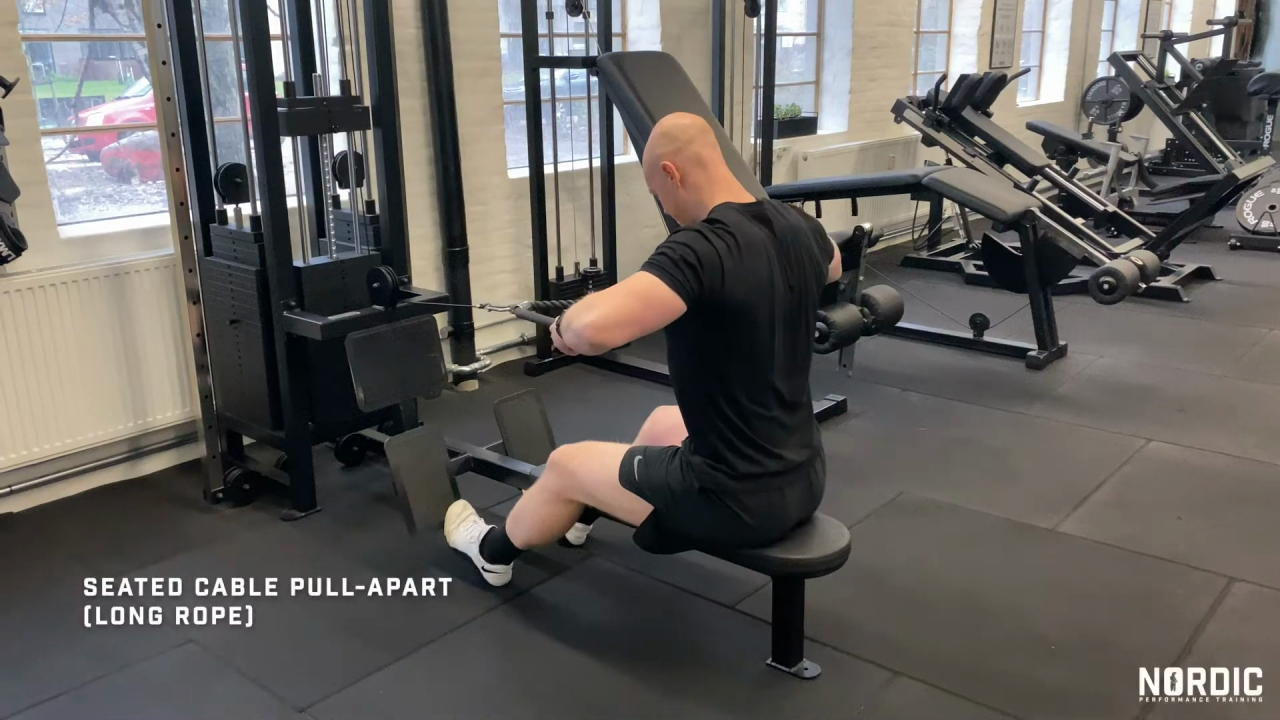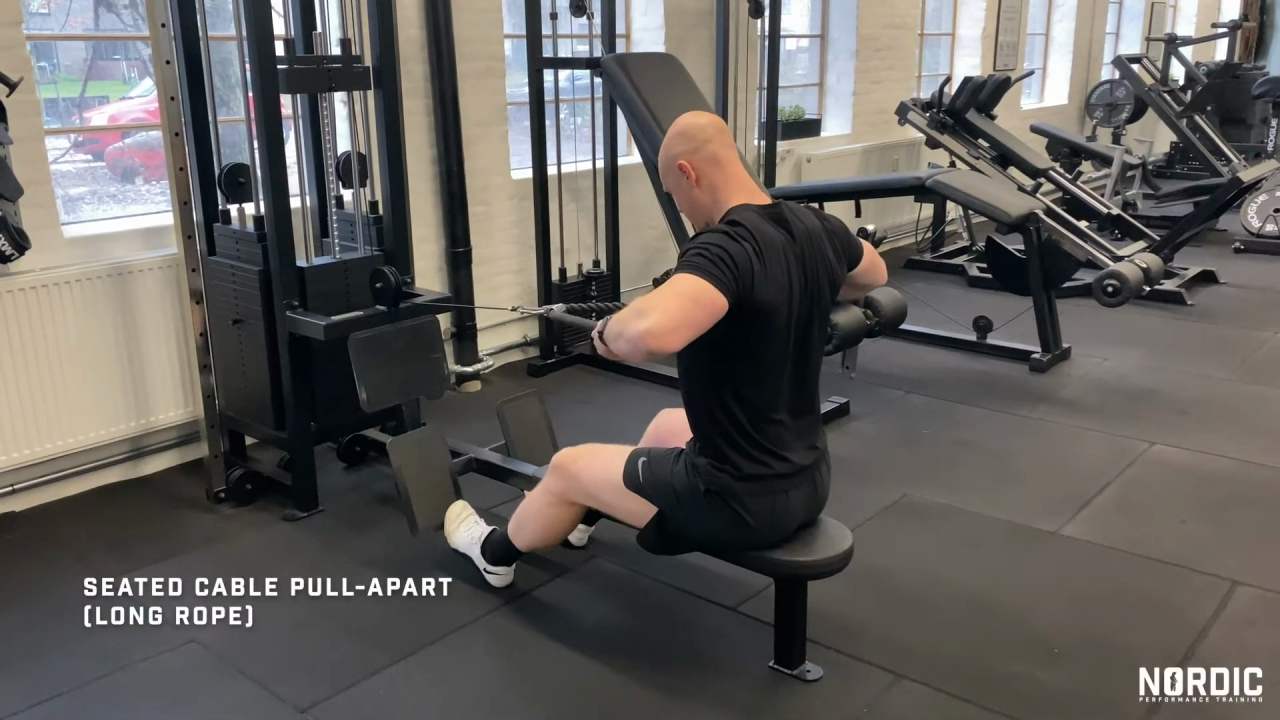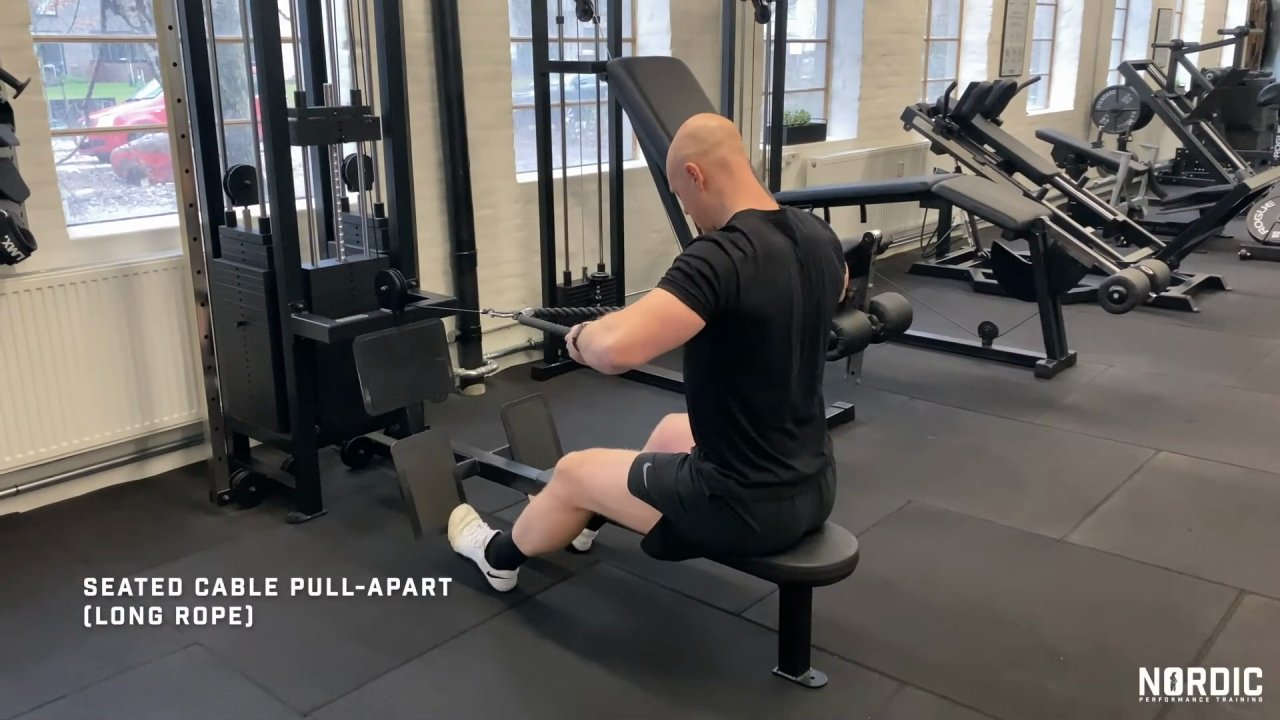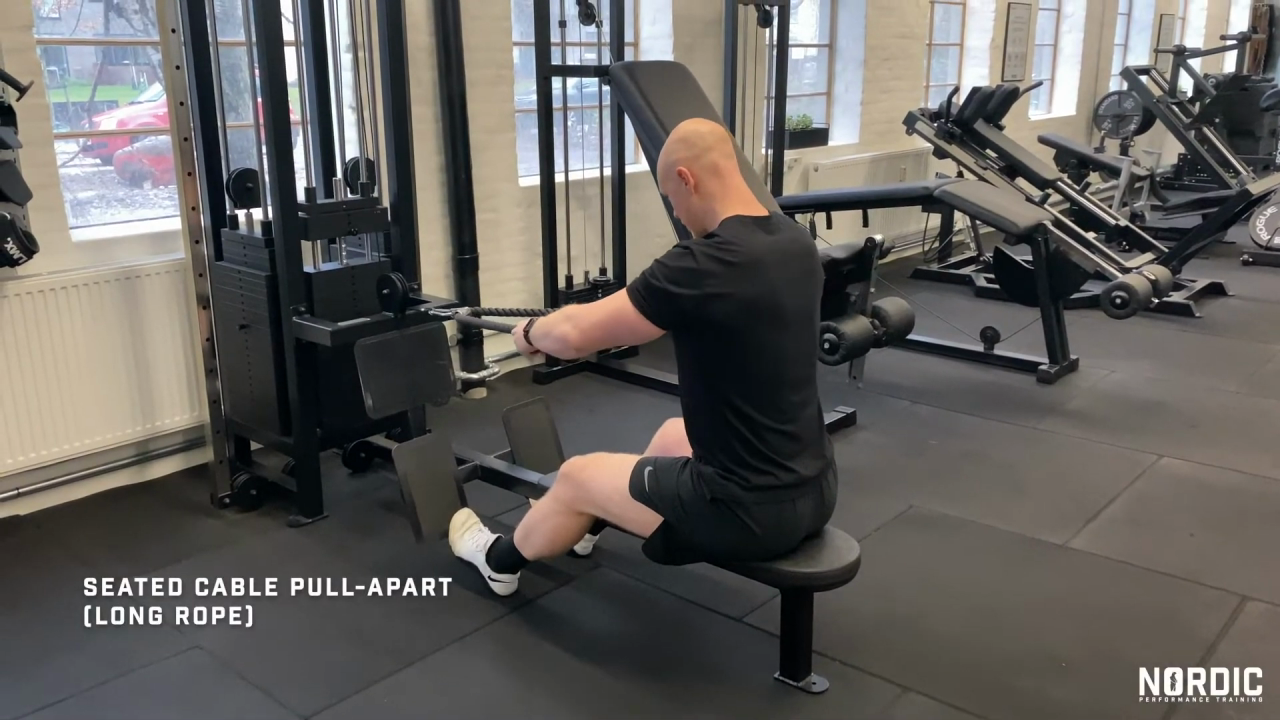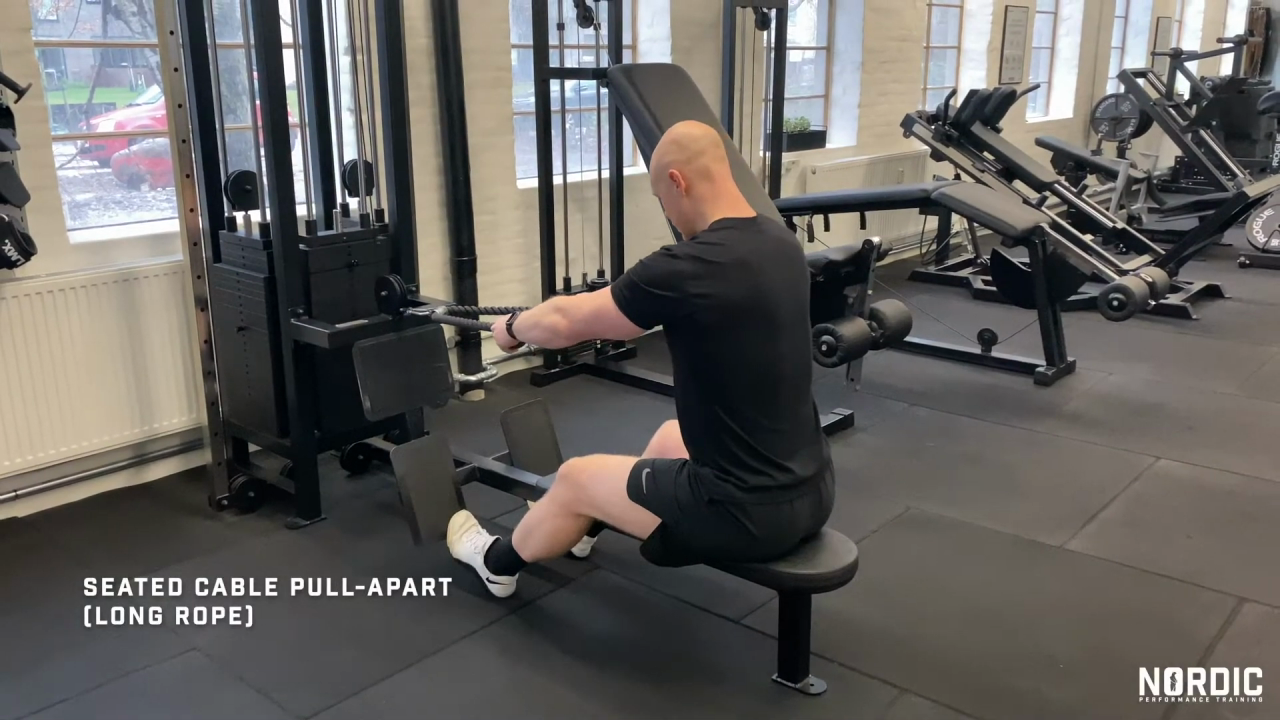
dt=1s
person 1, frame 1
left shoulder: (702, 249)
right shoulder: (799, 228)
left elbow: (594, 327)
left wrist: (564, 328)
left hip: (735, 498)
right hip: (805, 479)
left knee: (566, 464)
right knee: (664, 422)
left ankle: (492, 551)
right ankle: (580, 516)
person 1, frame 2
left shoulder: (726, 247)
right shoulder: (818, 229)
left elbow: (650, 332)
right elbow: (875, 275)
left wrist: (607, 332)
left hip: (740, 500)
right hip: (807, 482)
left knee: (568, 467)
right knee: (667, 425)
left ankle: (494, 553)
right ankle: (582, 517)
person 1, frame 3
left shoulder: (723, 258)
right shoulder: (817, 237)
left elbow: (615, 348)
left wrist: (581, 336)
left hip: (745, 507)
right hip: (813, 488)
left knee: (573, 473)
right knee: (672, 431)
left ankle: (498, 557)
right ankle: (583, 521)
person 1, frame 4
left shoulder: (702, 266)
right shoulder: (796, 242)
left elbow: (575, 335)
left wrist: (530, 333)
left hip: (750, 510)
right hip: (814, 490)
left knee: (576, 477)
right knee: (673, 435)
left ankle: (499, 561)
right ankle: (587, 525)
person 1, frame 5
left shoulder: (687, 269)
right shoulder: (781, 243)
left elbow: (565, 323)
left wrist: (513, 327)
left hip: (748, 512)
right hip: (812, 491)
left knee: (575, 478)
right knee: (670, 438)
left ankle: (497, 563)
right ankle: (583, 528)
